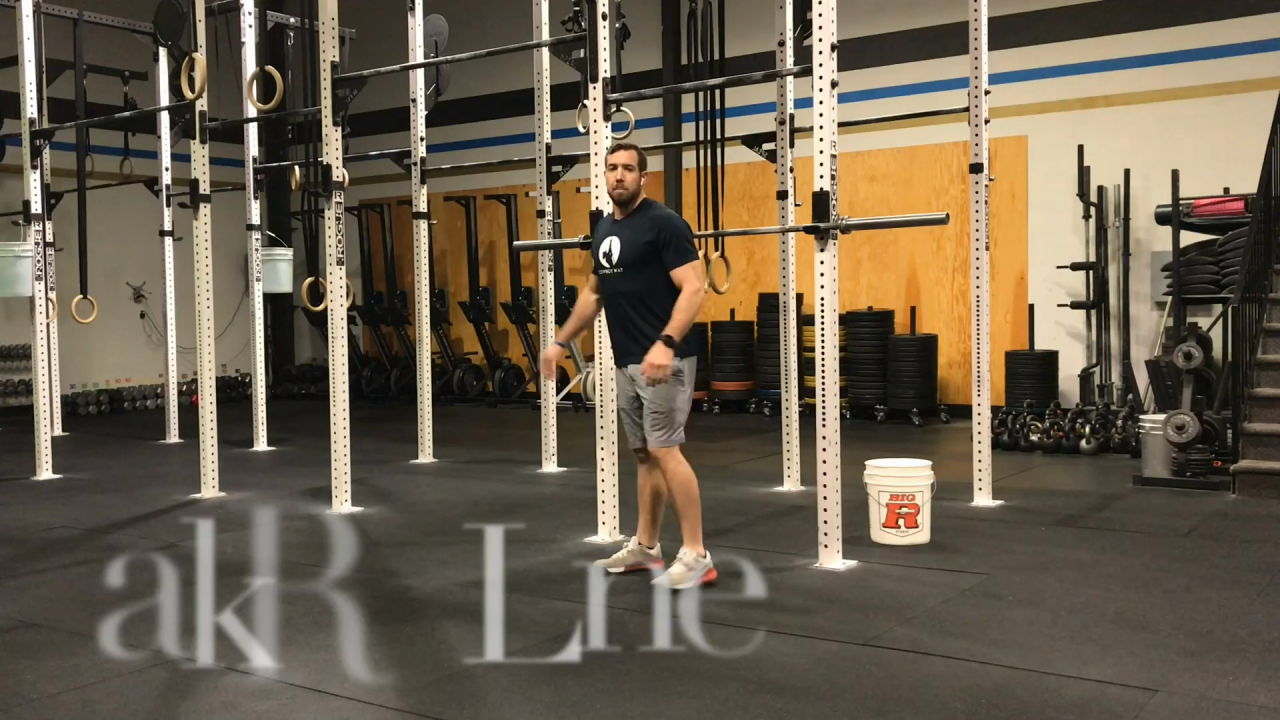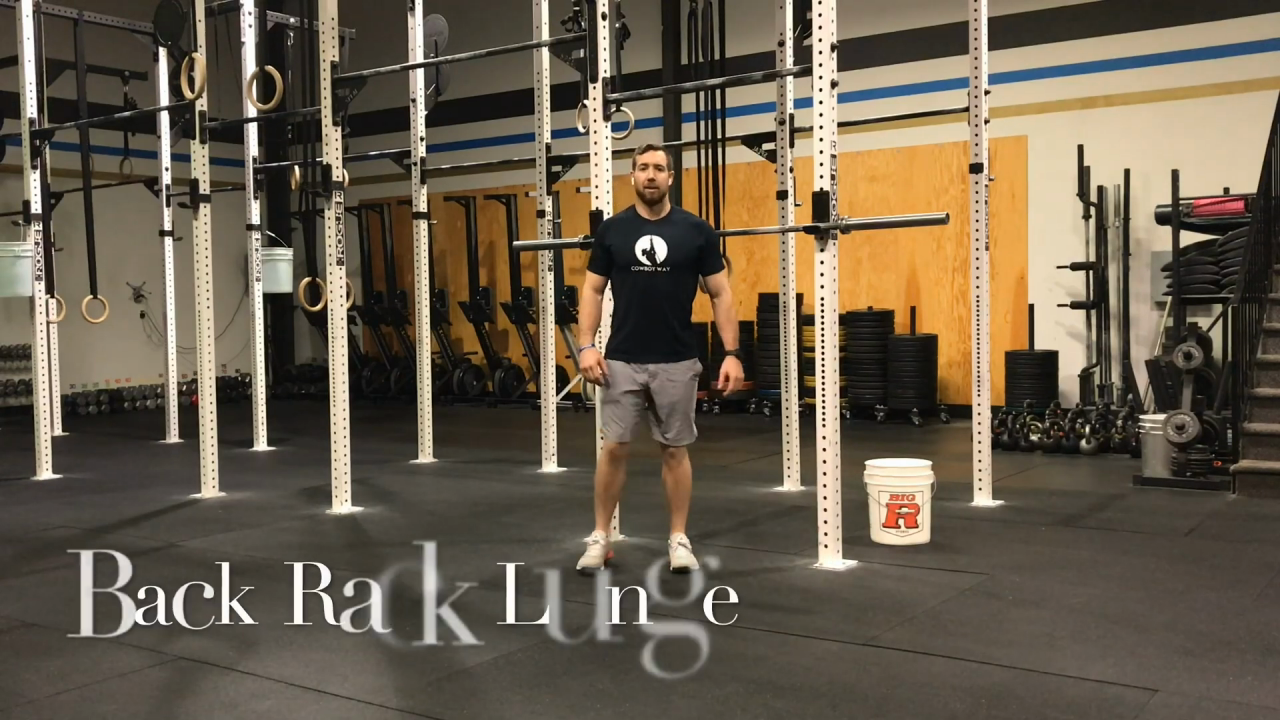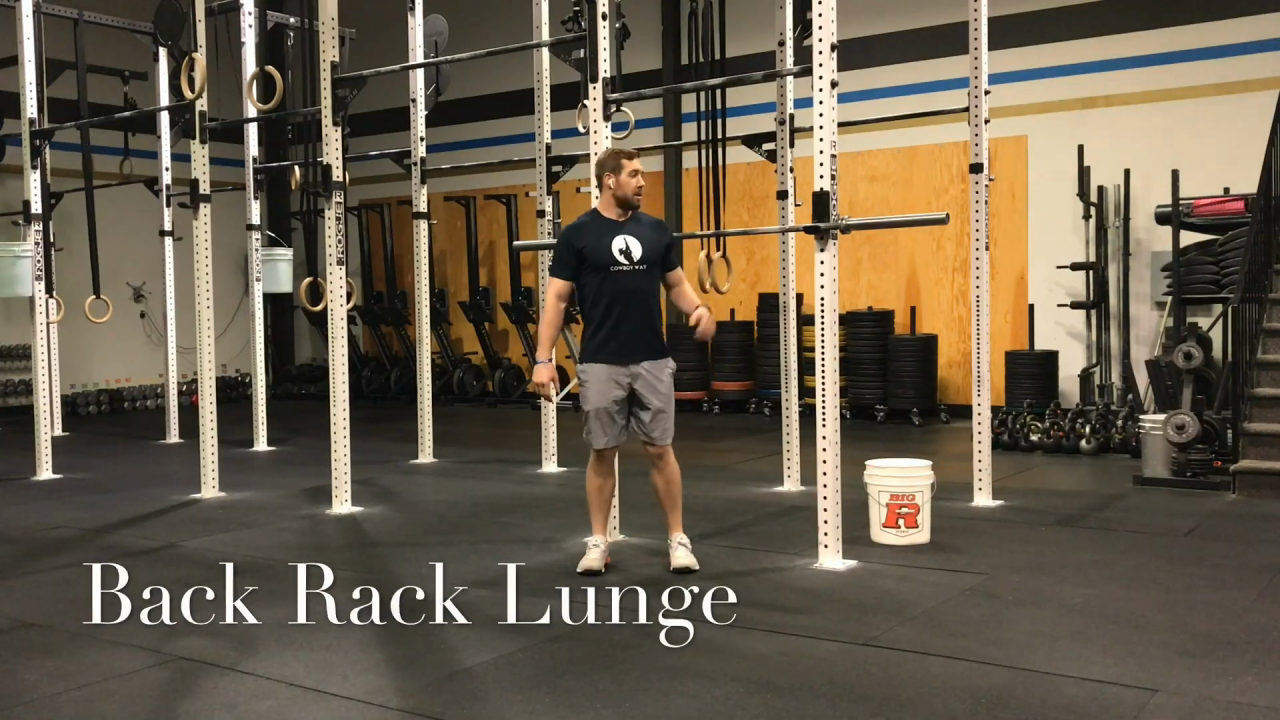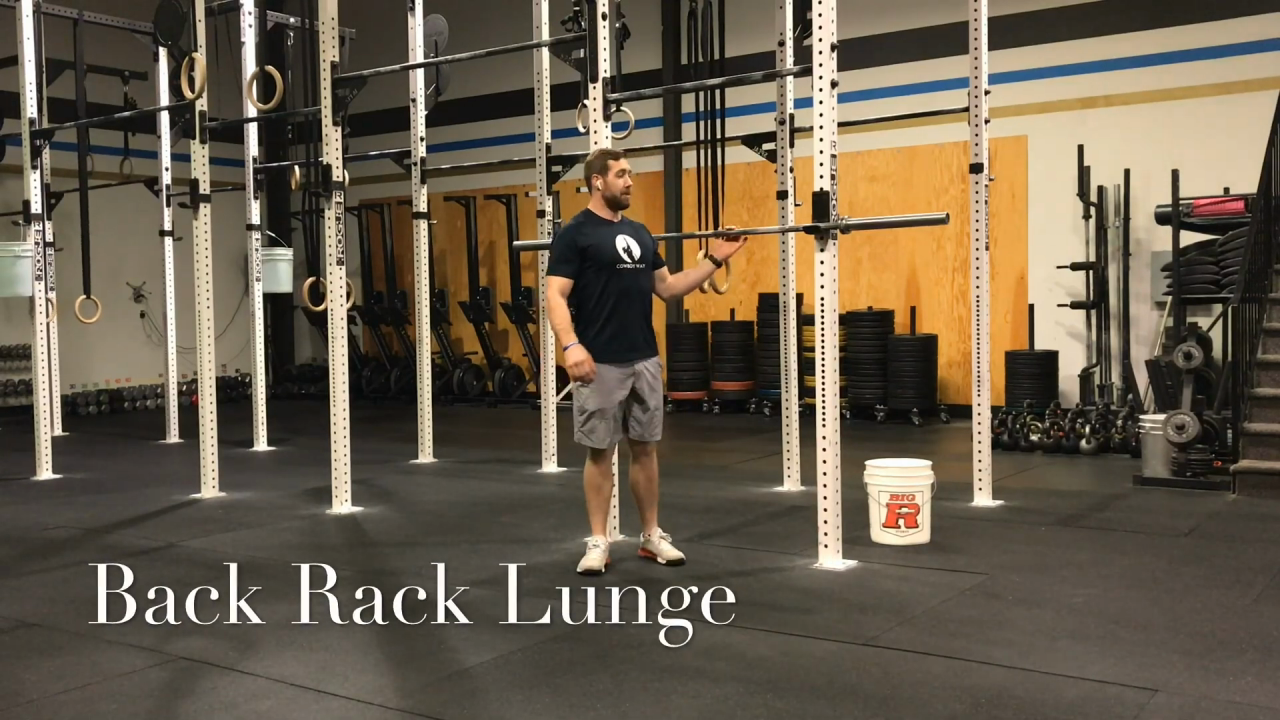
dt=0.7s
person 1, frame 1
left shoulder: (664, 222)
right shoulder: (603, 230)
left elbow: (693, 290)
right elbow: (595, 294)
left wrist: (667, 344)
right wrist: (561, 341)
left hip: (664, 359)
right hip: (627, 362)
left knee: (664, 450)
right knee: (643, 454)
left ankle: (695, 552)
right ankle: (645, 545)
person 1, frame 2
left shoulder: (696, 231)
right shoulder: (612, 230)
left elbow: (721, 295)
right elbow: (592, 291)
left wrist: (732, 353)
right wrist: (587, 345)
left hip: (677, 362)
right hip: (622, 360)
left knee: (674, 450)
right knee: (613, 448)
left ankle: (678, 538)
right ankle: (600, 536)
person 1, frame 3
left shoulder: (657, 230)
right shoulder: (578, 234)
left elbow: (677, 285)
right elbow: (555, 299)
left wrist: (699, 309)
right wrist: (543, 358)
left hip: (653, 361)
right hip: (600, 364)
left knee: (659, 449)
right knee: (602, 451)
left ankle: (678, 539)
right ankle: (598, 541)
person 1, frame 4
left shoulder: (639, 232)
right shoulder: (575, 234)
left elbow: (667, 288)
right elbow: (556, 296)
left wrist: (714, 259)
right wrist: (571, 345)
left hip: (645, 359)
right hip: (601, 363)
left knee: (645, 449)
right knee: (600, 451)
left ankle: (652, 535)
right ankle: (598, 541)
